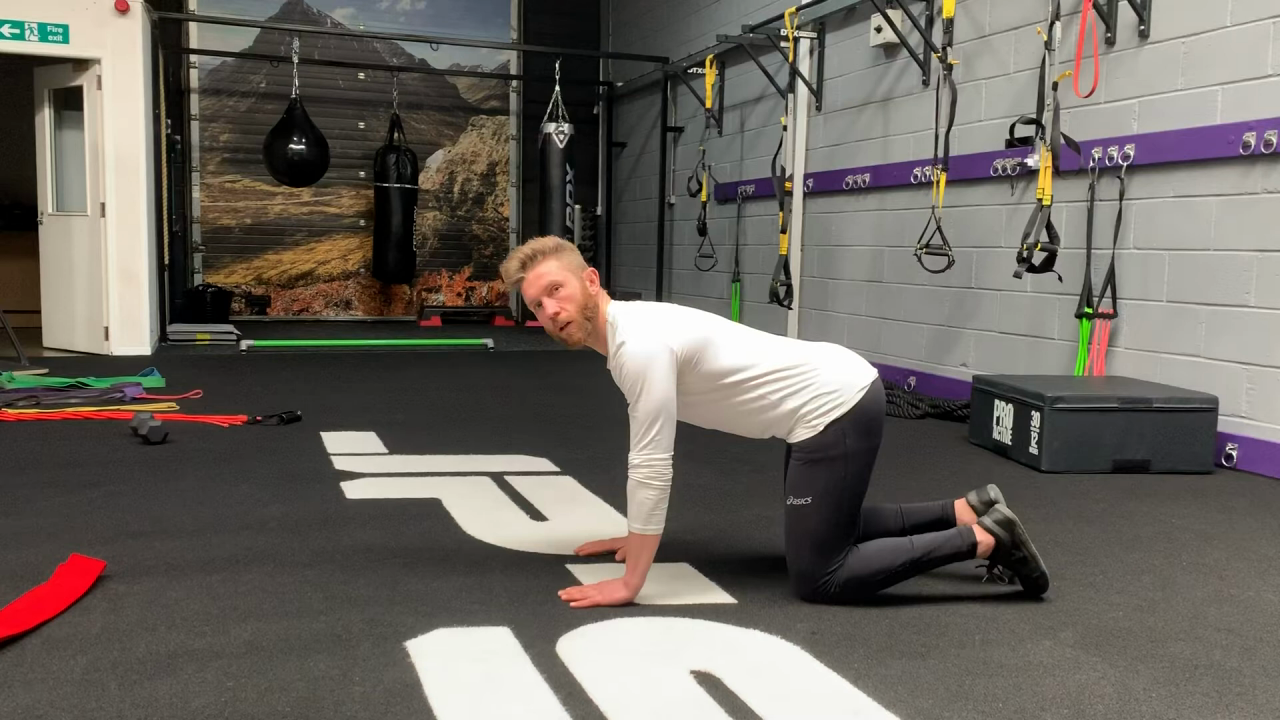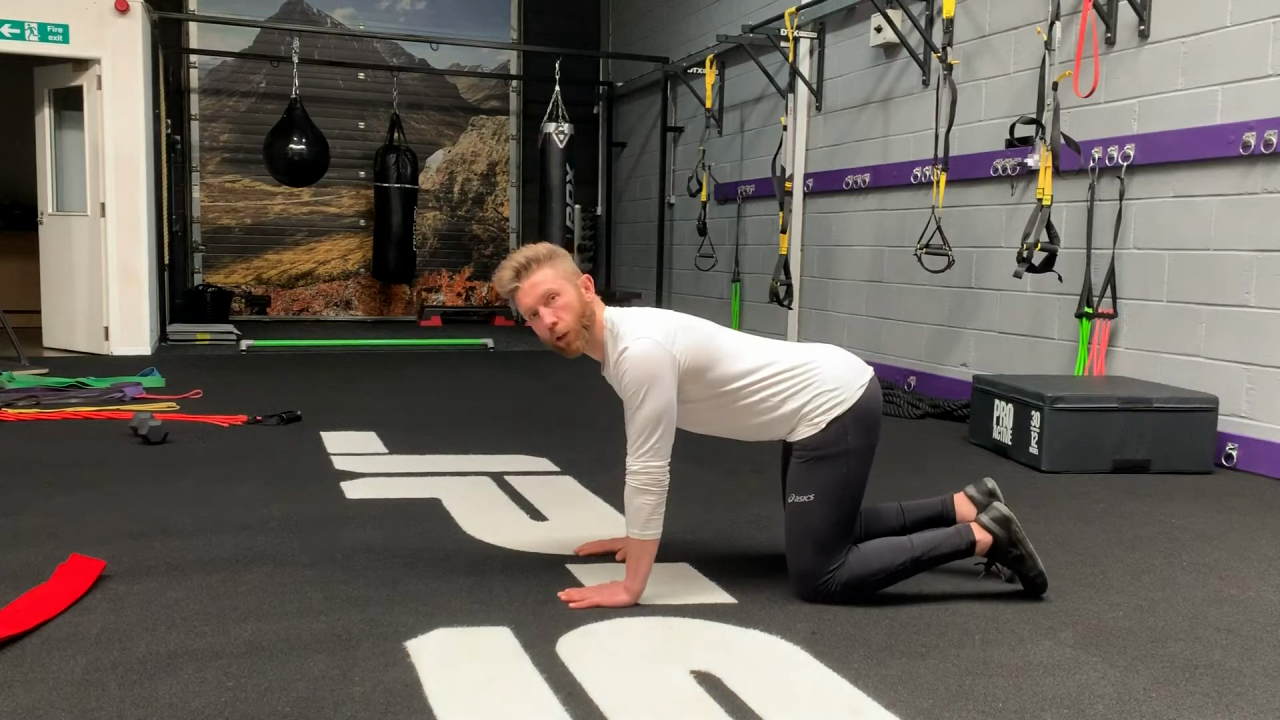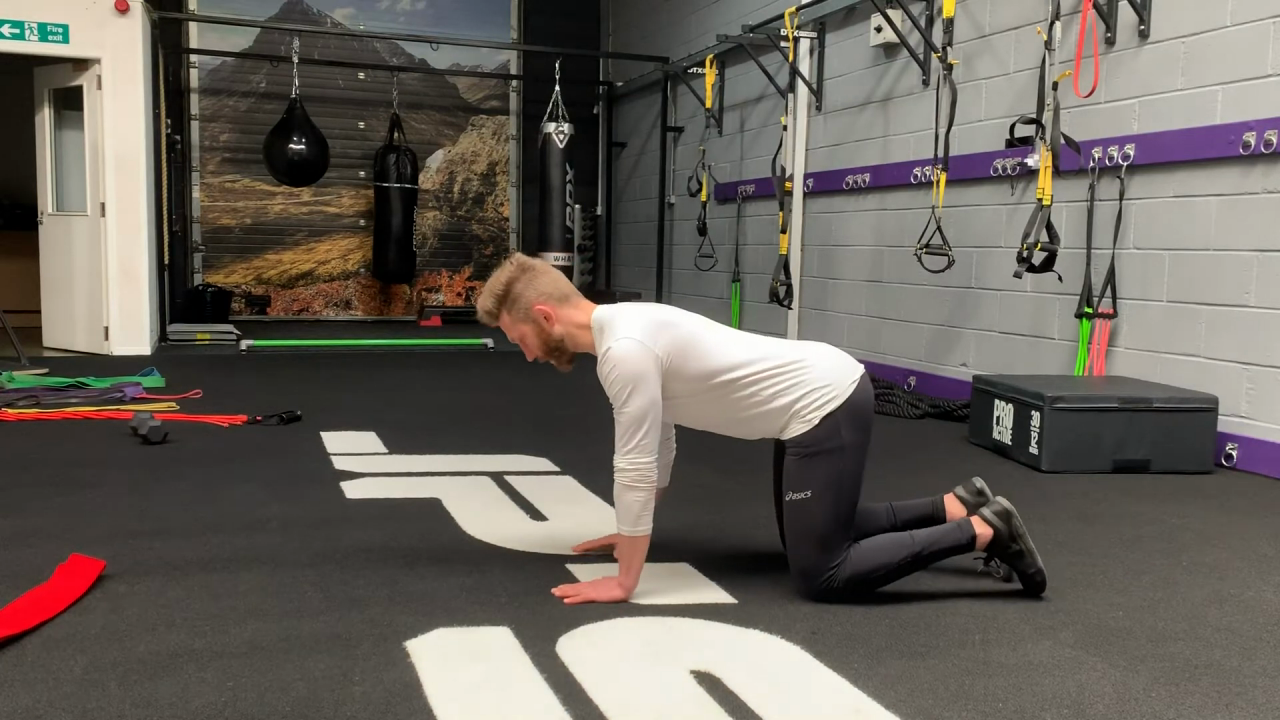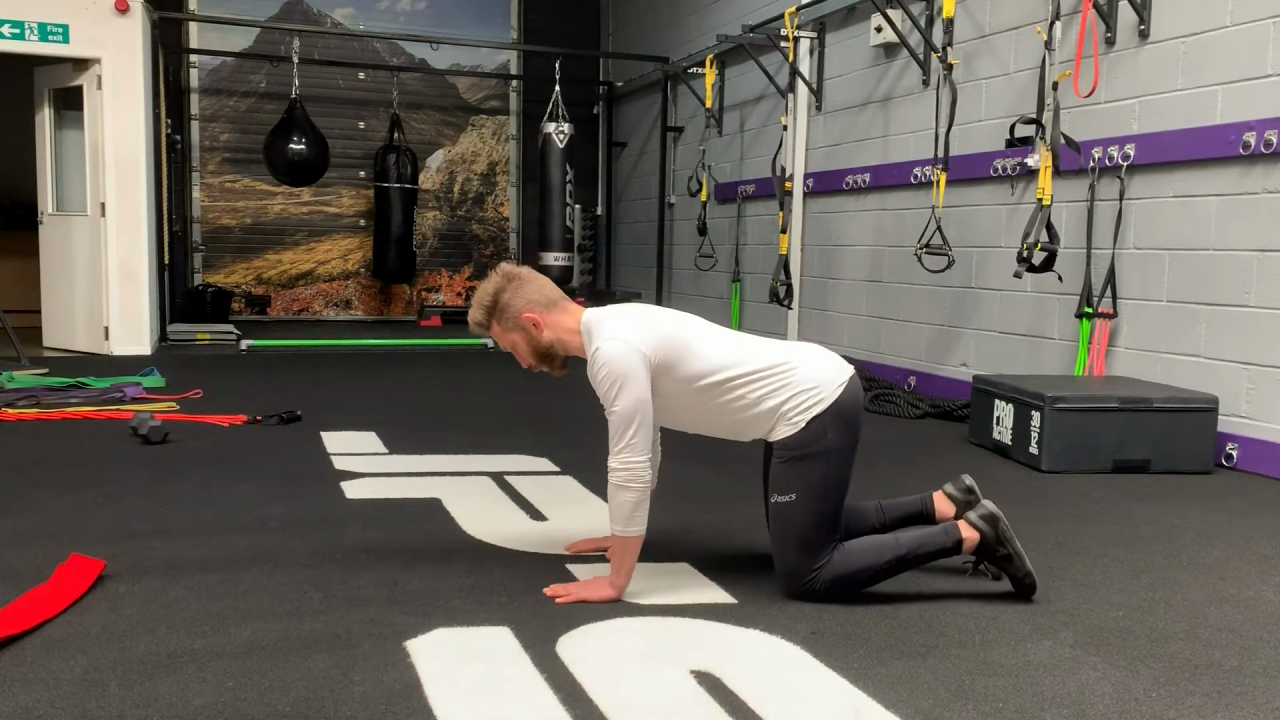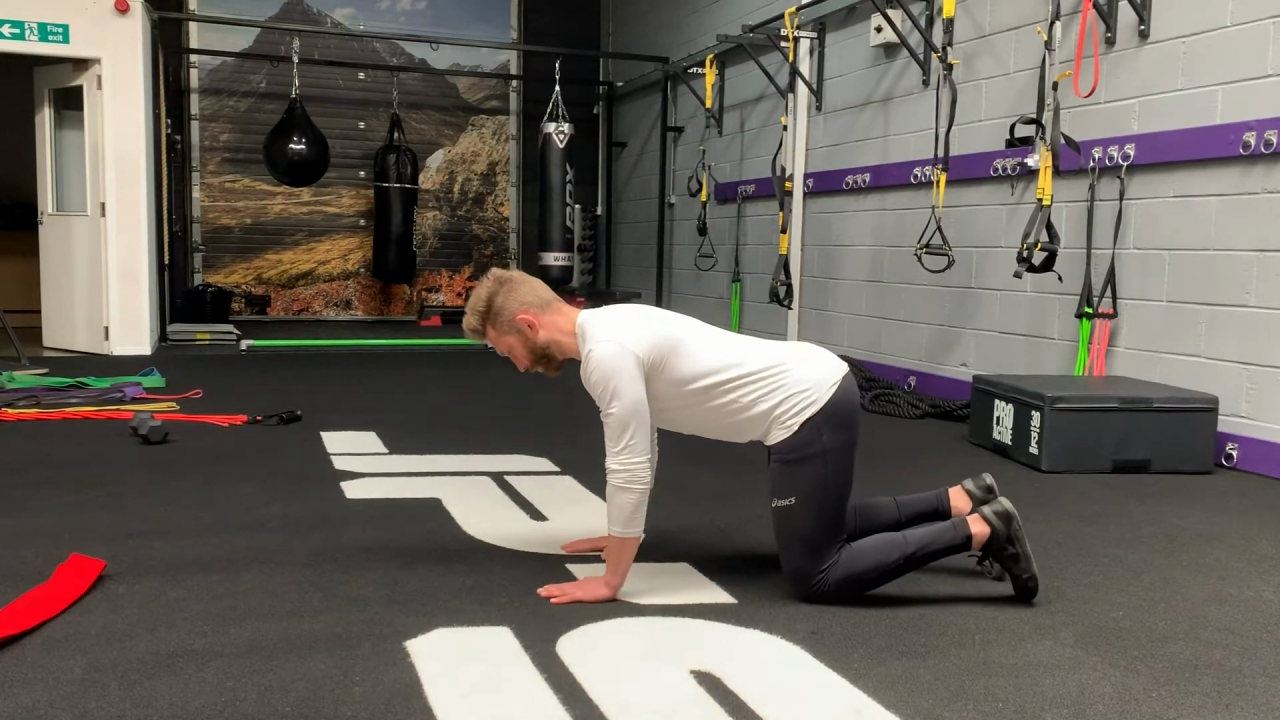
dt=1s
person 1, frame 1
left shoulder: (637, 345)
right shoulder: (631, 331)
left elbow: (652, 466)
right elbow: (650, 456)
left wrist: (629, 584)
right wrist: (635, 537)
left hip: (835, 410)
right hip: (839, 394)
left knee: (817, 576)
right knee: (827, 527)
left ankle: (984, 539)
right ankle: (967, 512)
person 1, frame 2
left shoulder: (638, 351)
right shoulder: (619, 342)
left elbow: (647, 470)
right elbow: (646, 462)
left wrist: (630, 586)
right wrist: (635, 537)
left hip: (835, 406)
right hip: (828, 396)
left knee: (817, 575)
right knee: (824, 530)
left ankle: (983, 537)
right ankle: (966, 508)
person 1, frame 3
left shoulder: (623, 350)
right shoulder: (623, 327)
left elbow: (634, 468)
right elbow: (657, 447)
left wrist: (624, 582)
right wrist: (630, 534)
left hip: (827, 406)
right hip: (822, 393)
left knee: (822, 574)
right knee: (806, 537)
left ankle: (985, 531)
right ankle: (955, 505)
person 1, frame 4
left shoulder: (611, 352)
right shoulder: (615, 327)
left elbow: (629, 467)
right elbow: (644, 450)
left wrist: (615, 580)
right wrist: (623, 536)
left hip: (814, 409)
right hip: (819, 390)
left knee: (806, 572)
right knee: (806, 527)
left ankle: (970, 534)
right ankle: (946, 504)
person 1, frame 5
left shoulder: (605, 353)
right shoulder: (610, 328)
left elbow: (629, 469)
right elbow: (640, 453)
left wrist: (610, 580)
right wrist: (619, 536)
left hip: (809, 411)
right hip: (818, 387)
left knee: (815, 575)
right knee: (821, 526)
left ankle: (981, 530)
right ankle: (964, 501)
